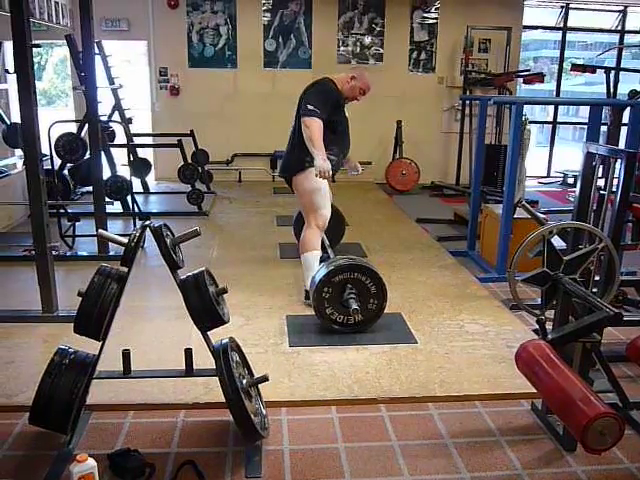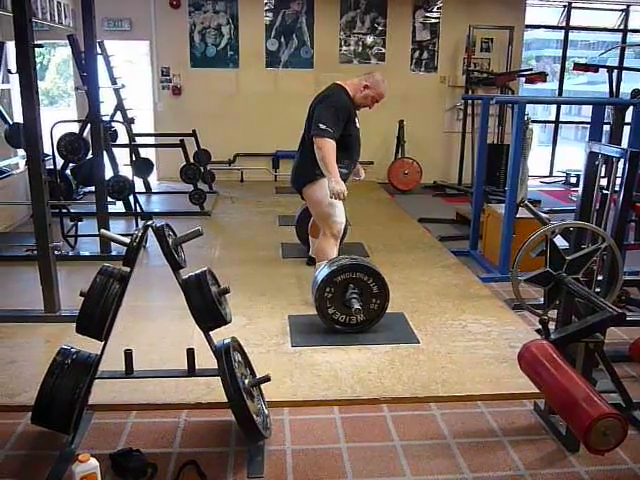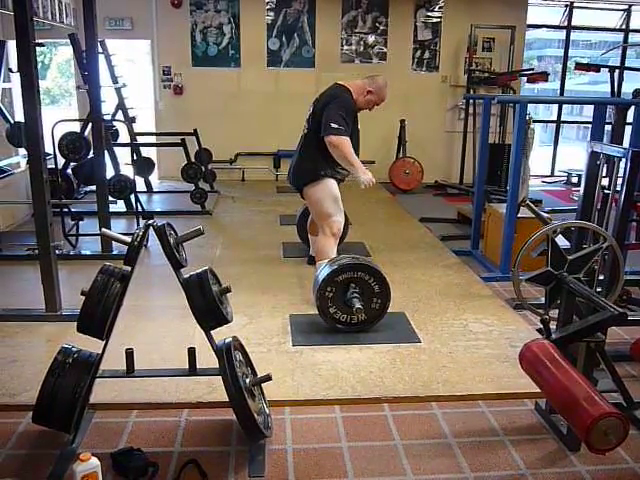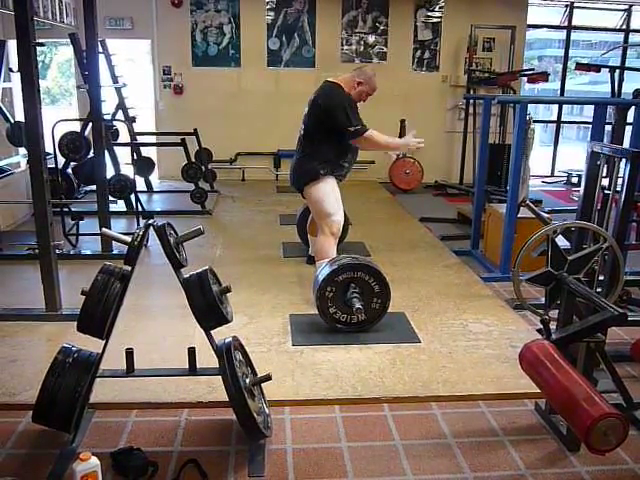
dt=0.7s
person 1, frame 1
left shoulder: (334, 96)
right shoulder: (324, 90)
right elbow: (310, 122)
left wrist: (347, 160)
right wrist: (319, 156)
left hip: (312, 165)
right hip: (307, 165)
left knee: (322, 209)
right knee: (318, 220)
left ankle: (314, 256)
right ankle: (312, 286)
person 1, frame 2
left shoulder: (343, 98)
right shoulder: (335, 101)
right elbow: (323, 140)
left wrist: (353, 165)
right wrist: (334, 178)
left hip: (321, 173)
right hip: (317, 174)
left knee: (322, 216)
right knee: (333, 228)
left ankle: (315, 255)
person 1, frame 3
left shoulder: (340, 95)
right shoulder: (342, 102)
right elbow: (335, 139)
left wrist: (352, 167)
right wrist: (359, 170)
left hip: (313, 168)
right hip: (316, 172)
left knee: (321, 214)
right knee: (332, 227)
left ankle: (315, 254)
person 1, frame 4
left shoulder: (331, 92)
right shoulder: (338, 99)
left elbow: (354, 135)
right elbow: (361, 138)
left wrist: (390, 145)
right wrist: (401, 144)
left hip: (315, 168)
right hip: (317, 172)
left knee: (321, 213)
right knee: (333, 226)
left ankle: (315, 254)
